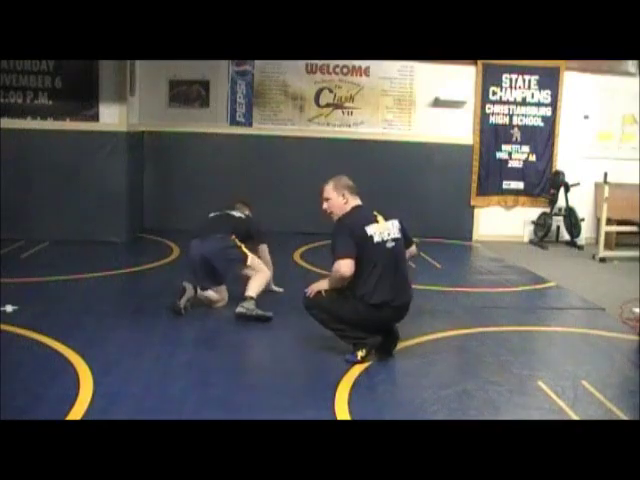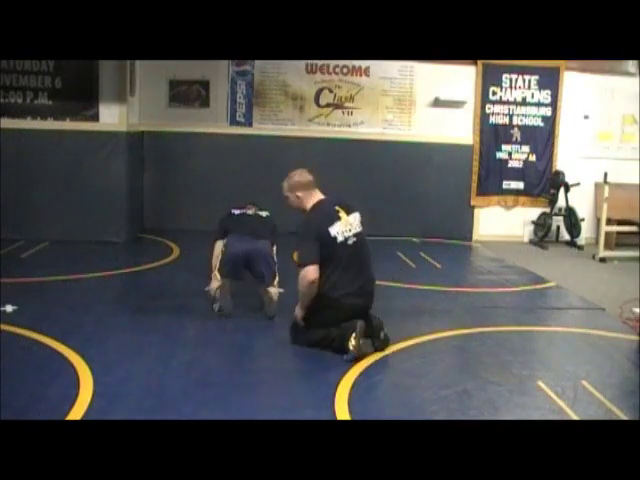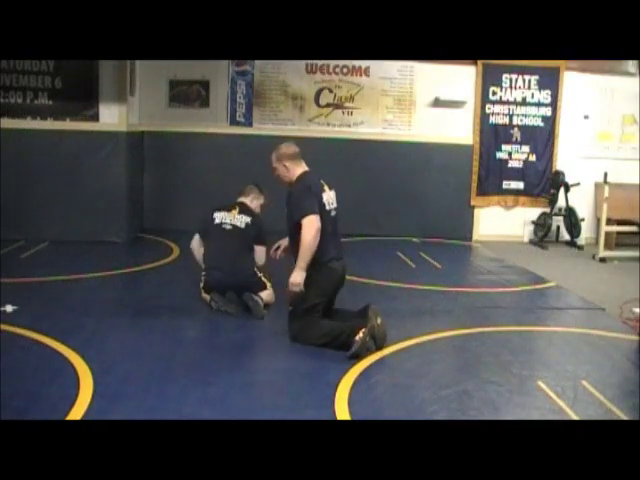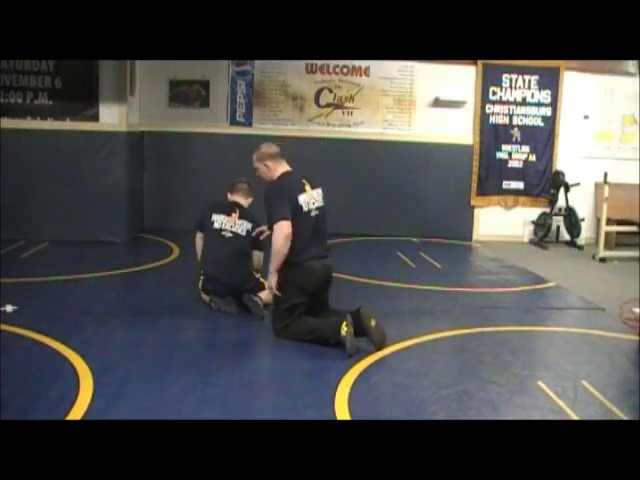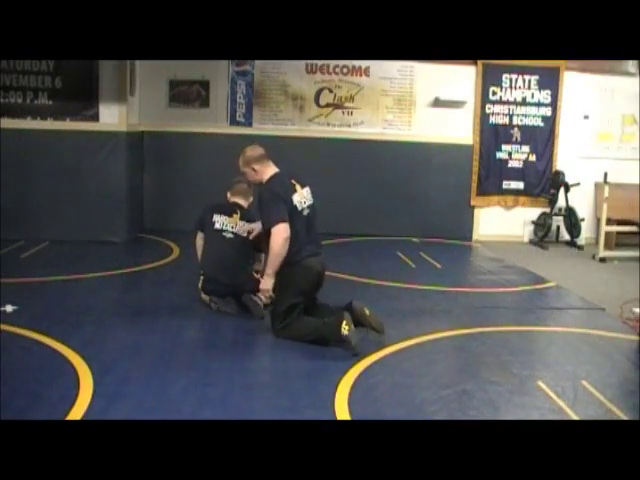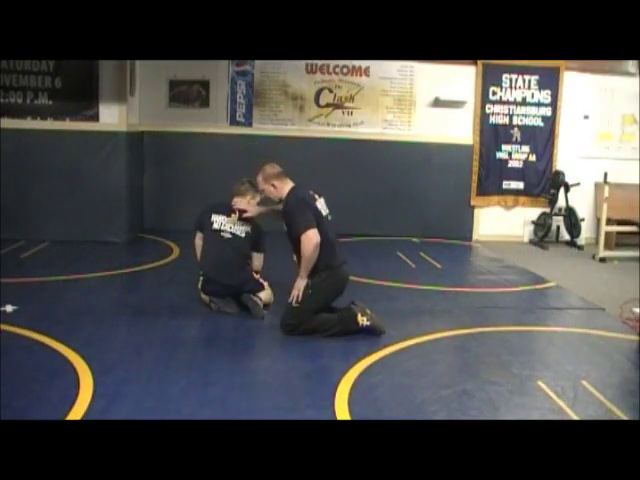
dt=0.7s
person 1, frame 1
left shoulder: (345, 224)
right shoulder: (390, 218)
left elbow: (345, 270)
right elbow: (412, 250)
left wrist: (328, 283)
left hip: (374, 307)
right hip: (401, 306)
left knee: (314, 298)
left ankle: (364, 341)
right ankle: (387, 334)
person 1, frame 2
left shoulder: (309, 224)
right shoulder: (348, 208)
left elbow: (310, 276)
left wrist: (302, 307)
left hip: (340, 300)
right hip: (366, 295)
left knee: (299, 332)
left ankle: (348, 333)
right ankle: (368, 325)
person 1, frame 3
left shoulder: (300, 189)
right shoulder: (318, 183)
left elbow: (312, 228)
left wrist: (299, 269)
right wrist: (289, 241)
left hip: (318, 269)
right hip: (334, 265)
left knee: (300, 328)
right knee: (321, 314)
left ankle: (355, 332)
right ankle: (364, 317)
person 1, frame 4
left shoulder: (276, 190)
right shoulder: (309, 182)
left elbow: (284, 233)
left wrist: (273, 272)
right wrist: (274, 226)
left hip: (300, 269)
right hip: (323, 264)
left knee: (284, 325)
right knee: (318, 312)
left ankle: (336, 328)
right ankle: (357, 320)
person 1, frame 5
left shoulder: (269, 192)
right shoulder: (294, 181)
left elbow: (282, 235)
left wrist: (268, 276)
right wrist: (264, 224)
left hip: (296, 268)
right hip: (315, 261)
left knee: (283, 325)
right knee: (306, 307)
left ankle: (336, 328)
right ankle: (350, 313)
person 1, frame 6
left shoulder: (295, 202)
right shoulder: (301, 194)
left elbow: (312, 240)
left wrist: (302, 277)
right wrist: (260, 210)
left hip: (326, 275)
right hip: (333, 270)
left knee: (291, 323)
right knee: (310, 312)
left ankle: (353, 320)
right ankle: (353, 313)
person 2, frame 1
left shoulder: (212, 217)
right shoulder: (249, 221)
right elbow: (266, 258)
right wrist: (271, 283)
left hip: (195, 249)
right hip: (221, 244)
left knee: (220, 299)
right knee: (263, 272)
left ankle: (192, 291)
right ankle: (248, 304)
person 2, frame 2
left shoulder: (228, 217)
right shoulder: (268, 219)
left elbow: (217, 253)
right elbow: (272, 253)
left wrist: (215, 280)
right wrist: (273, 284)
left hip: (233, 244)
right hip: (262, 247)
left knee: (216, 286)
right knee: (273, 291)
left ankle: (222, 292)
right ankle: (269, 294)
person 2, frame 3
left shoulder: (215, 213)
right shoulder: (255, 219)
left elbow: (195, 244)
right elbow: (260, 260)
left hip: (213, 273)
right hip: (243, 273)
left knee: (206, 293)
right knee: (269, 295)
left ankle: (215, 300)
right ankle: (257, 299)
person 2, frame 4
left shoulder: (209, 210)
right shoulder: (253, 222)
left elbow: (199, 240)
right elbow: (257, 263)
left hip: (211, 279)
right hip: (242, 281)
left knee: (205, 293)
right knee: (267, 294)
left ankle: (216, 300)
right ankle: (255, 299)
person 2, frame 5
left shoulder: (210, 211)
right shoulder: (254, 223)
left elbow: (200, 240)
left hip: (212, 280)
right hip: (242, 282)
left knee: (204, 293)
left ankle: (218, 300)
right ankle: (255, 300)
person 2, frame 6
left shoulder: (209, 211)
right shoulder: (254, 225)
left elbow: (199, 240)
right elbow: (257, 266)
left hip: (211, 281)
right hip: (241, 282)
left knee: (204, 293)
right knee: (267, 294)
left ankle: (217, 300)
right ankle: (255, 299)
